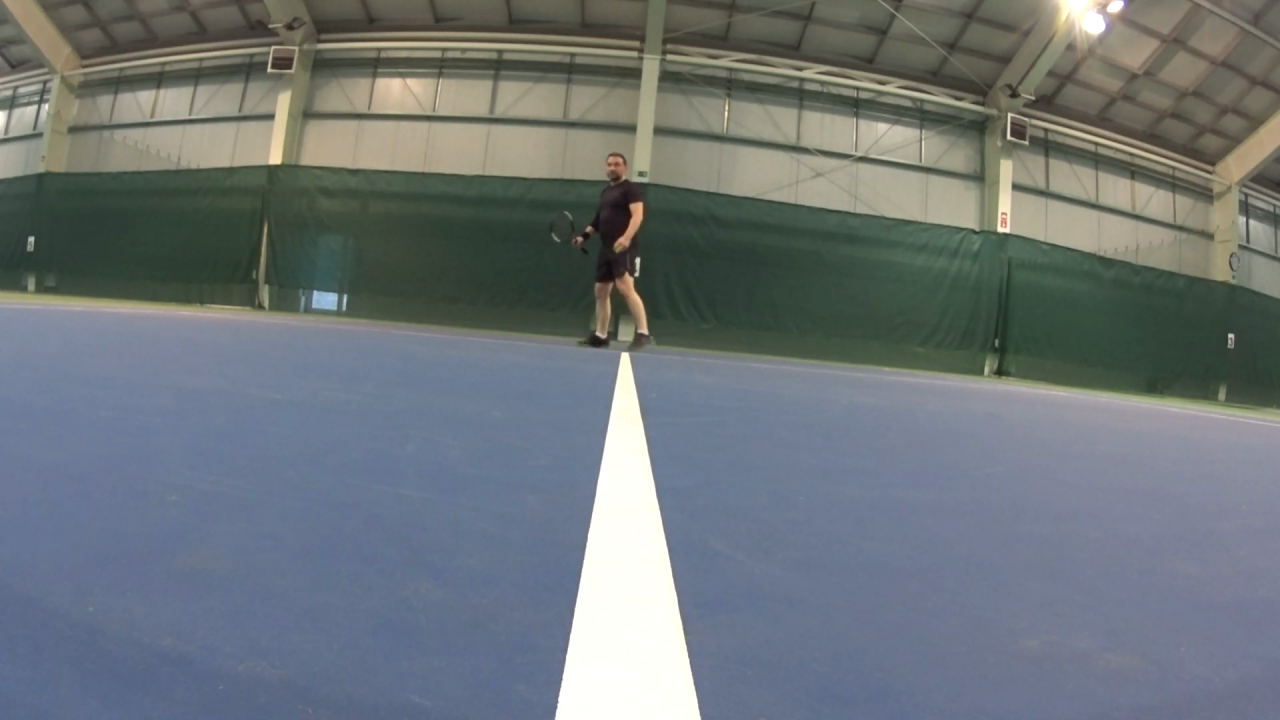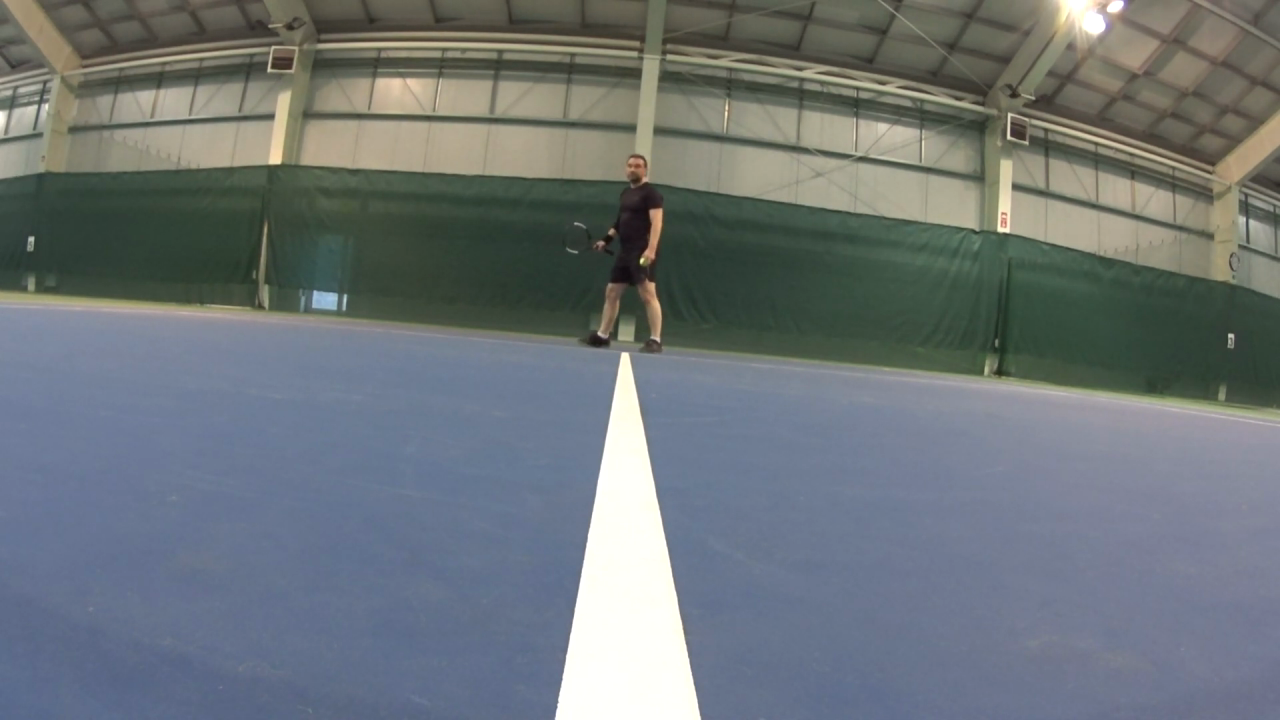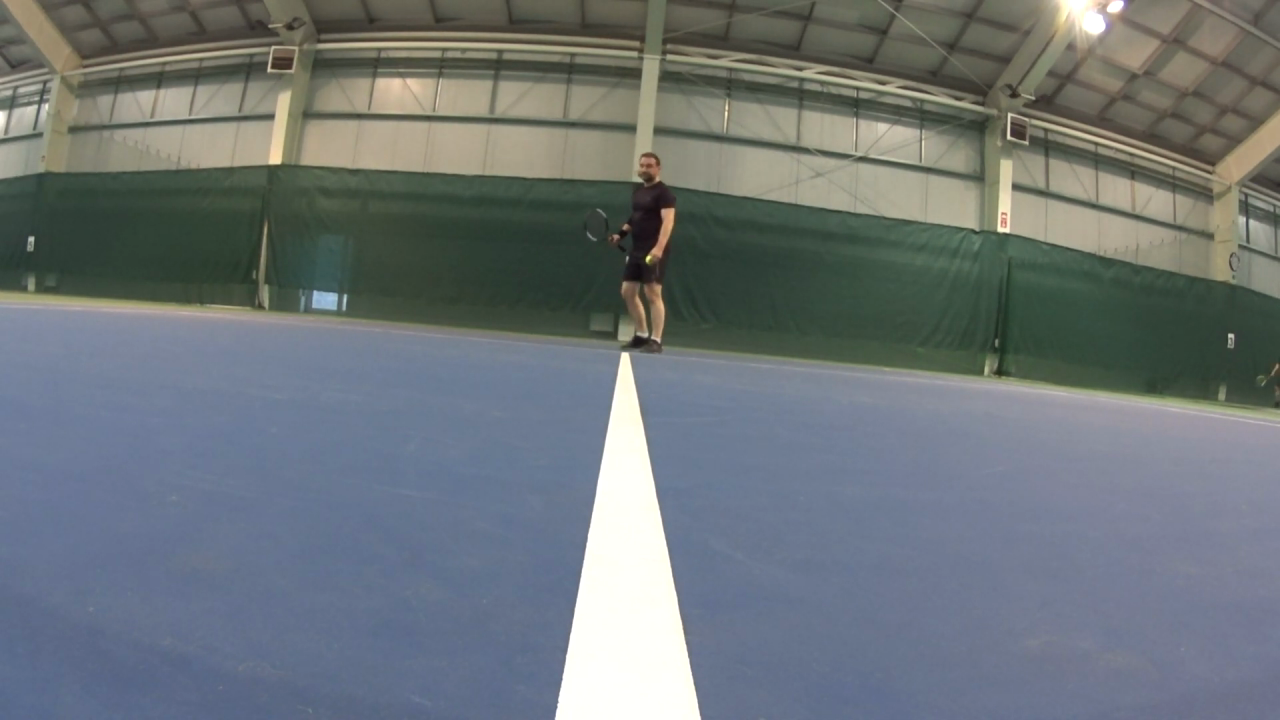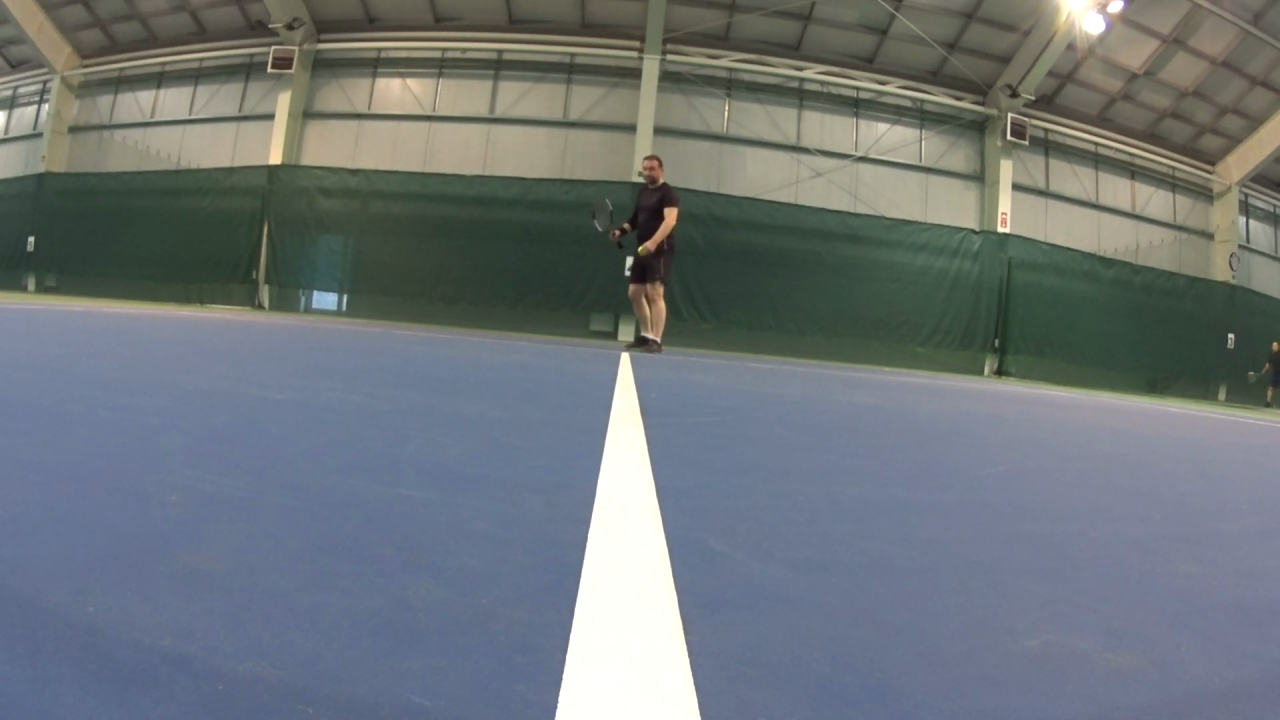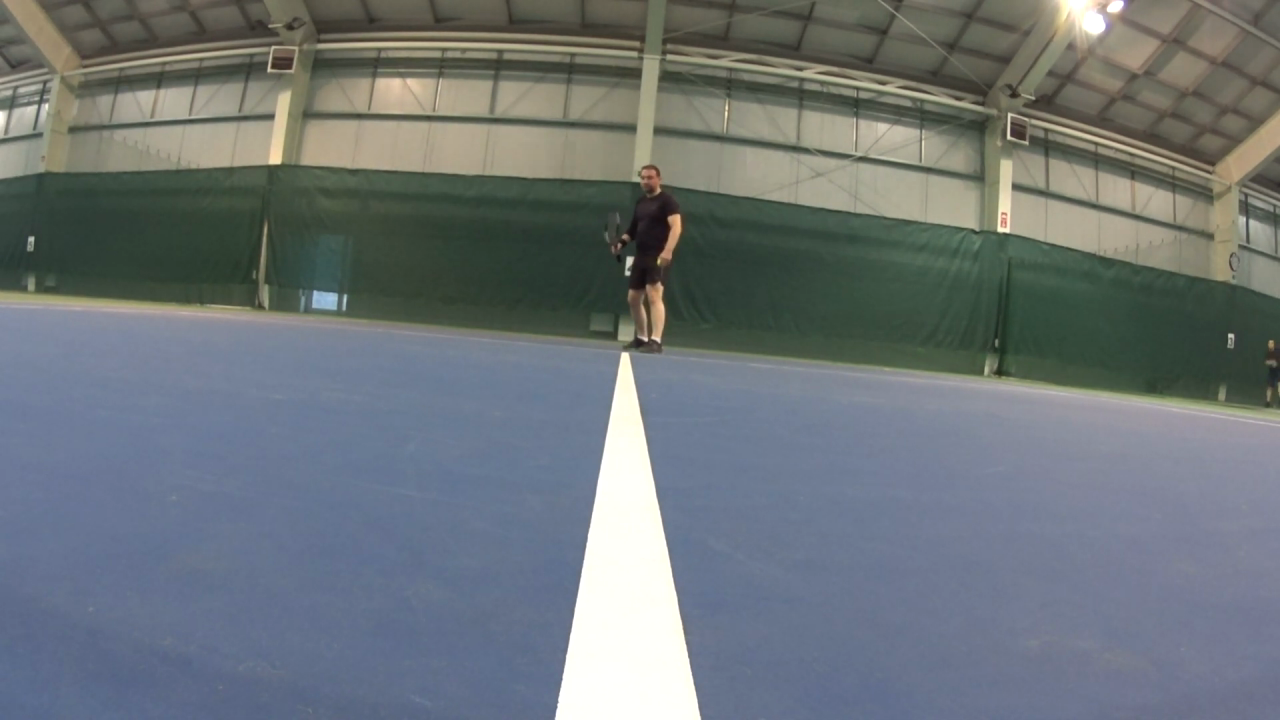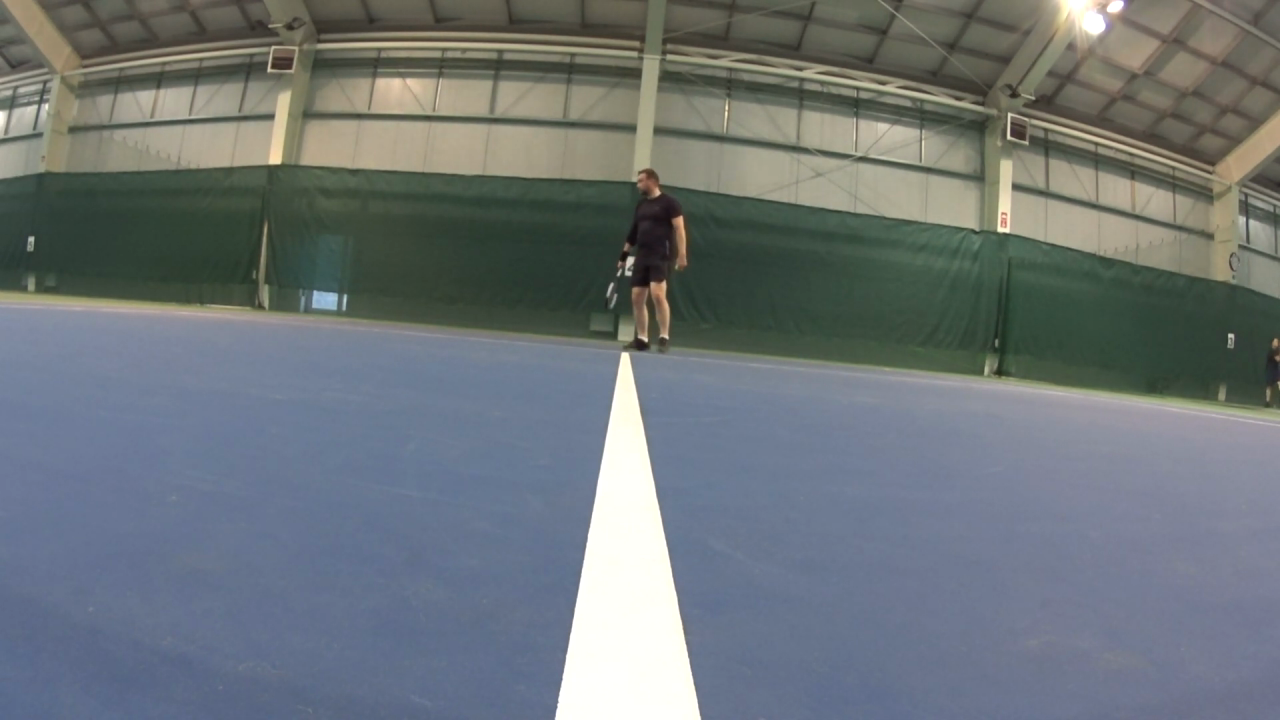
dt=0.3s
person 1, frame 1
left shoulder: (630, 189)
right shoulder: (605, 192)
left elbow: (637, 215)
left wrist: (627, 237)
right wrist: (584, 236)
left hip: (623, 248)
right hip: (607, 248)
left knee: (625, 288)
right knee: (600, 291)
left ankle: (643, 333)
right ankle: (600, 336)
person 1, frame 2
left shoulder: (651, 193)
right shoulder: (625, 193)
left elbow: (657, 222)
left wrist: (651, 249)
right wrist: (606, 239)
left hip: (642, 253)
right hip: (625, 252)
left knee: (647, 295)
right knee: (612, 293)
left ankle: (655, 341)
right ankle: (602, 335)
person 1, frame 3
left shoulder: (664, 193)
right shoulder: (638, 191)
left elbow: (668, 222)
left wrist: (659, 248)
right wrist: (620, 234)
left hip: (654, 252)
right hip: (637, 250)
left knee: (653, 294)
right knee: (628, 292)
left ankle: (655, 341)
right ankle: (642, 335)
person 1, frame 4
left shoulder: (668, 193)
right shoulder: (642, 192)
left elbow: (670, 220)
left wrist: (654, 242)
right wrist: (621, 231)
left hip: (659, 251)
right hip: (643, 250)
left knee: (654, 294)
right knee: (634, 294)
left ankle: (656, 341)
right ankle: (646, 335)
person 1, frame 5
left shoulder: (667, 201)
right shoulder: (640, 203)
left elbow: (676, 227)
right elbow: (633, 228)
left wrist: (668, 250)
right wrist: (621, 243)
left hip: (659, 257)
right hip: (641, 257)
left knee: (654, 296)
right knee: (633, 299)
left ankle: (655, 341)
right ankle: (641, 338)
person 1, frame 6
left shoulder: (669, 203)
right shoulder: (641, 205)
left elbow: (680, 229)
right elbow: (633, 233)
left wrist: (682, 254)
right wrist: (623, 257)
left hip: (661, 256)
right hip: (642, 256)
left knee: (658, 294)
right knee: (637, 298)
left ankle: (664, 338)
right ankle: (642, 339)
